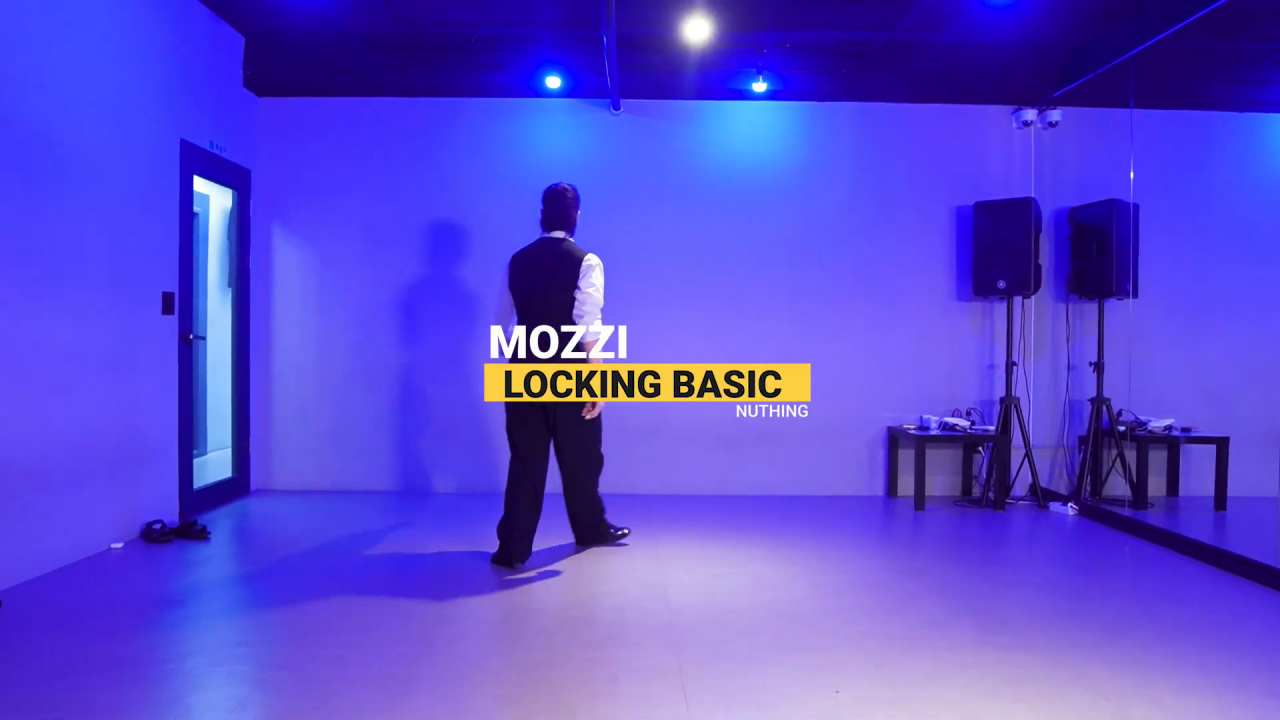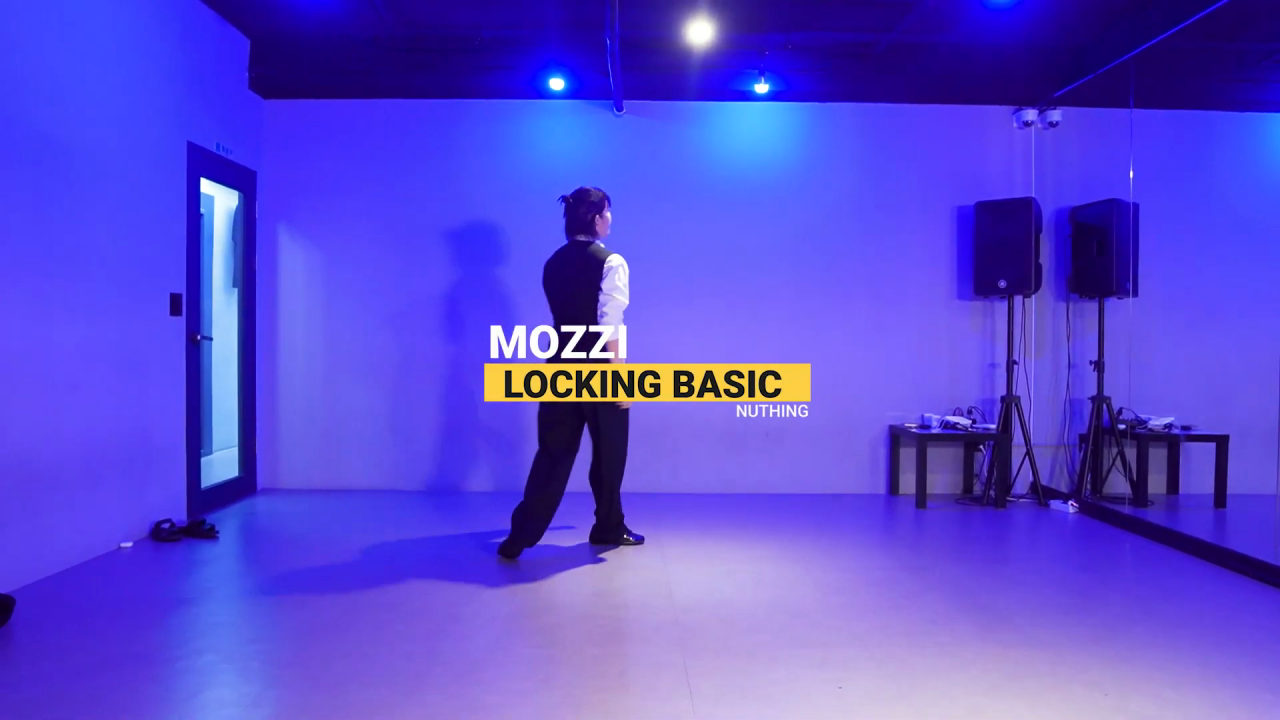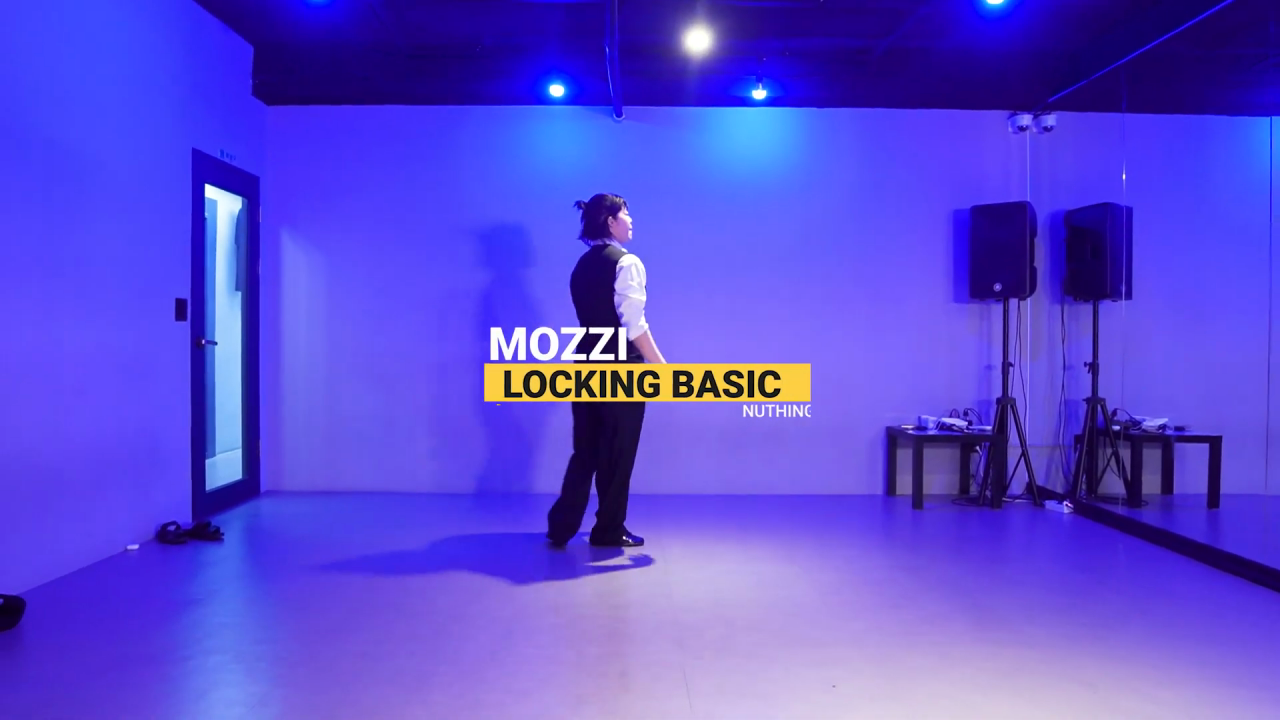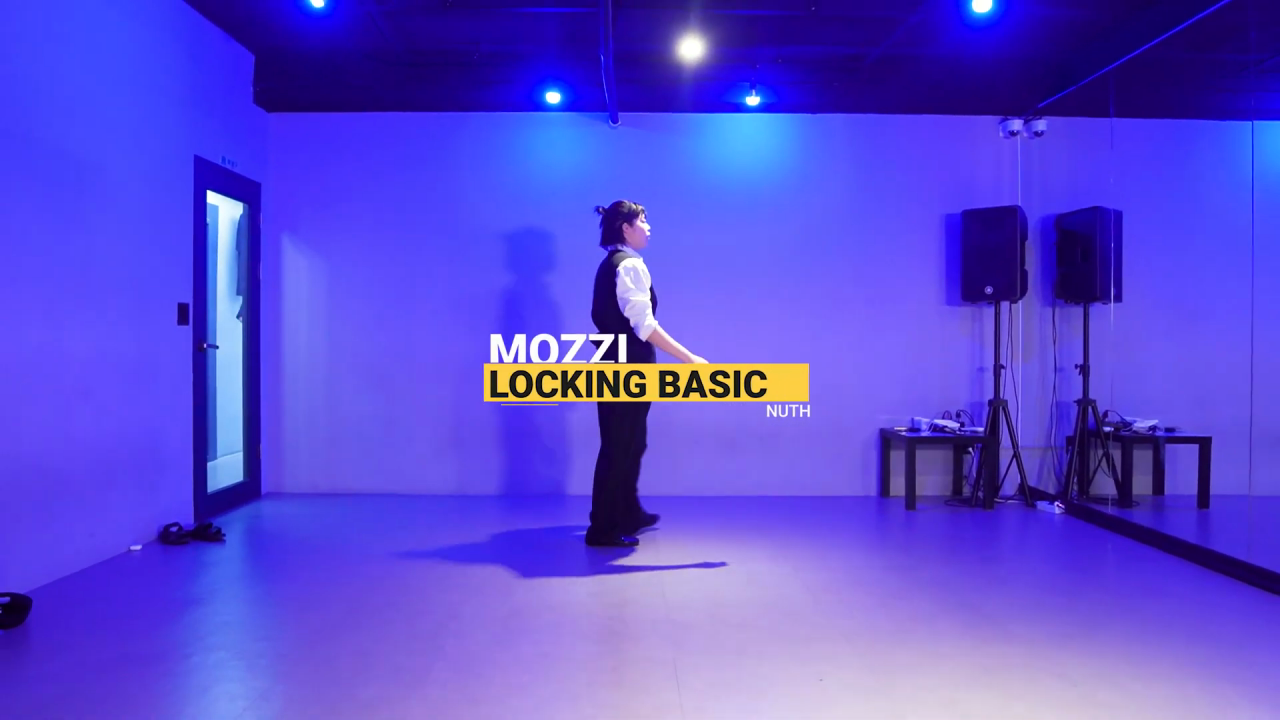
dt=0.2s
person 1, frame 1
left shoulder: (519, 259)
right shoulder: (585, 262)
left elbow: (504, 311)
right elbow: (588, 326)
left hip: (525, 366)
right hip: (566, 369)
left knee: (527, 459)
right knee: (580, 456)
left ankle: (513, 546)
right ankle: (590, 527)
person 1, frame 2
left shoulder: (554, 263)
right shoulder: (611, 262)
right elbow: (611, 325)
left hip: (561, 363)
right hip: (599, 366)
left knee: (554, 452)
right knee: (609, 450)
left ankle: (522, 534)
right ankle: (608, 528)
person 1, frame 3
left shoulder: (581, 266)
right shoulder: (627, 263)
right elbow: (634, 325)
right wrist: (661, 367)
left hip: (586, 363)
right hip: (620, 366)
left knee: (587, 447)
right knee: (618, 450)
left ankle: (562, 522)
right ankle: (609, 530)
person 1, frame 4
left shoulder: (610, 267)
right shoulder: (630, 266)
right elbow: (645, 325)
right wrist: (690, 359)
left hip: (614, 365)
right hip: (626, 368)
left knee: (625, 444)
right knee: (621, 447)
left ankle: (628, 513)
right ankle: (605, 528)
